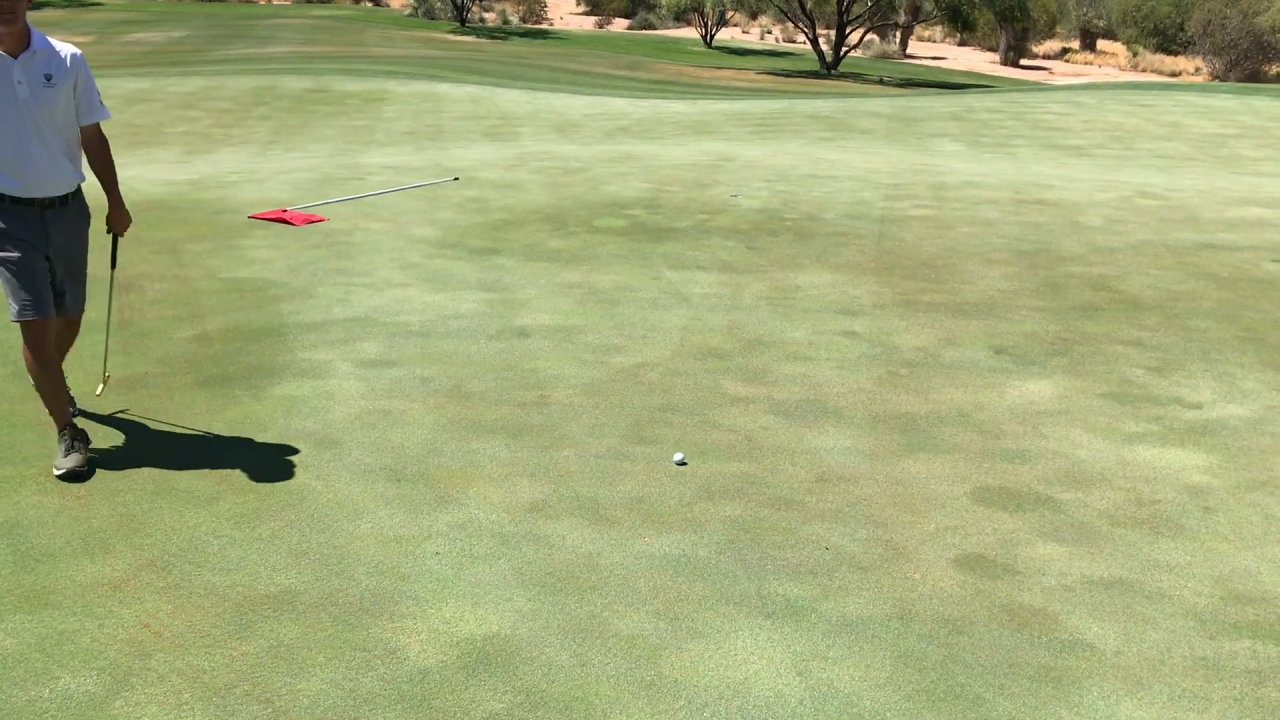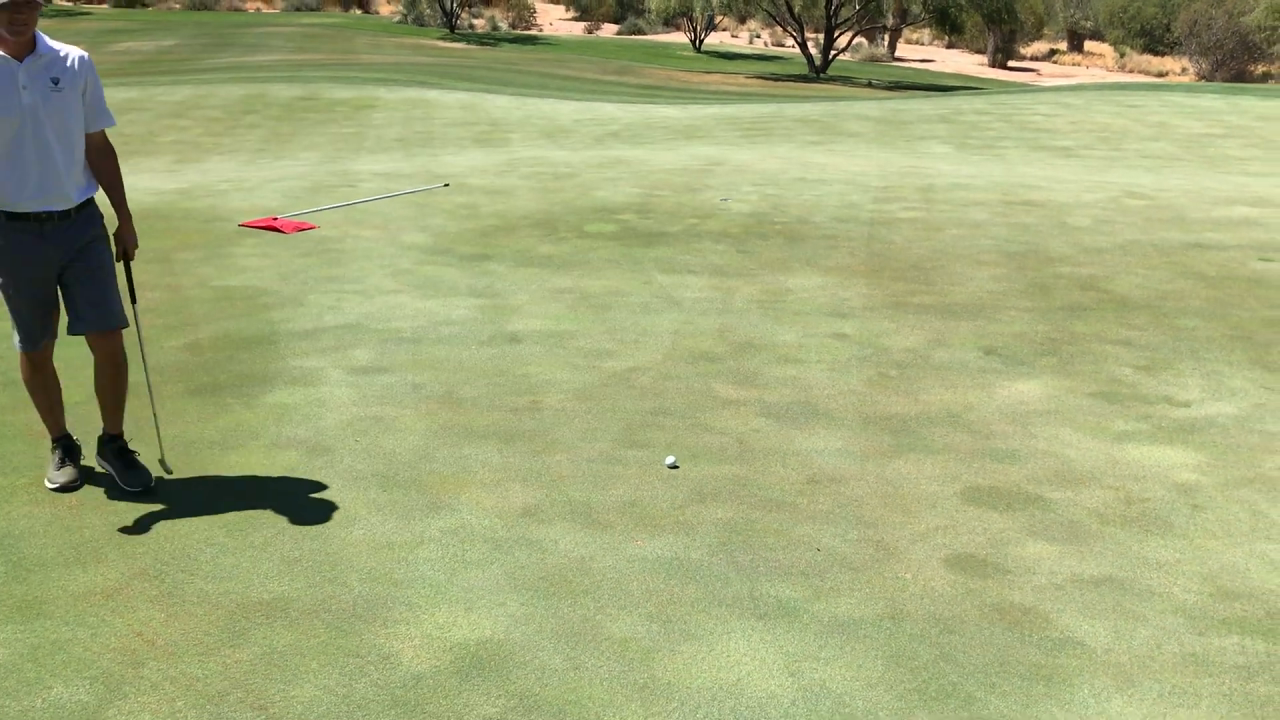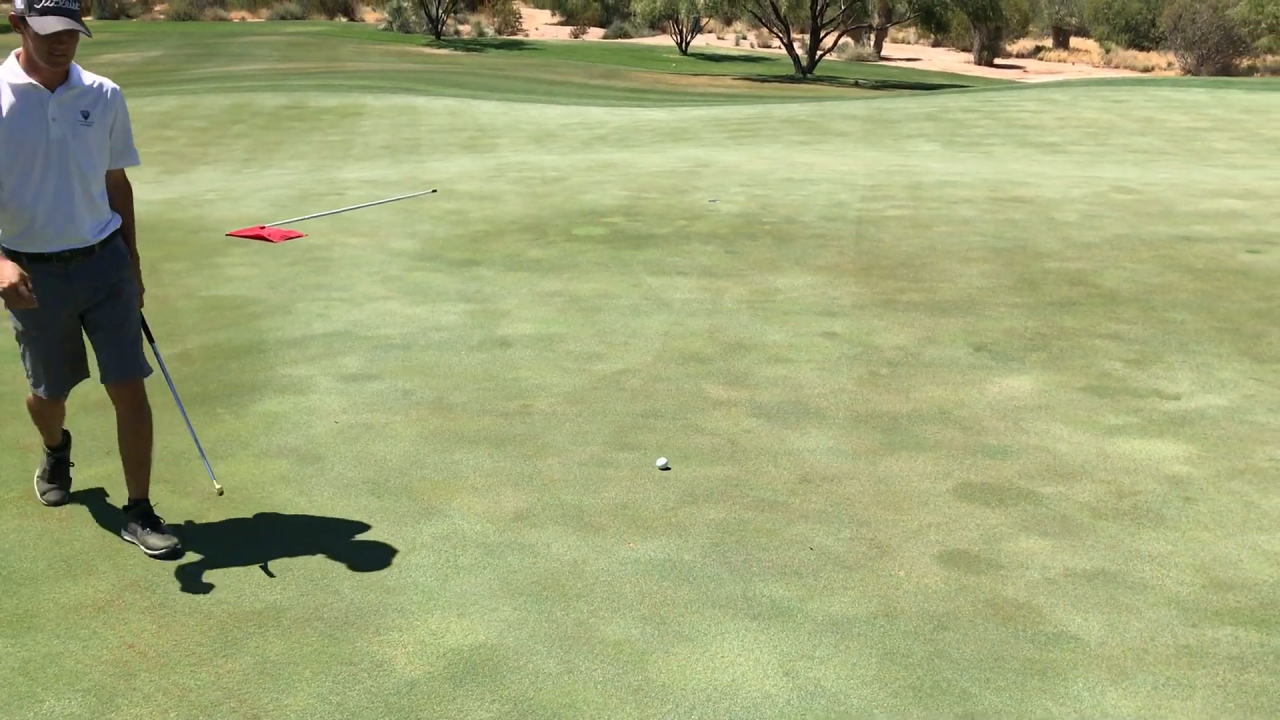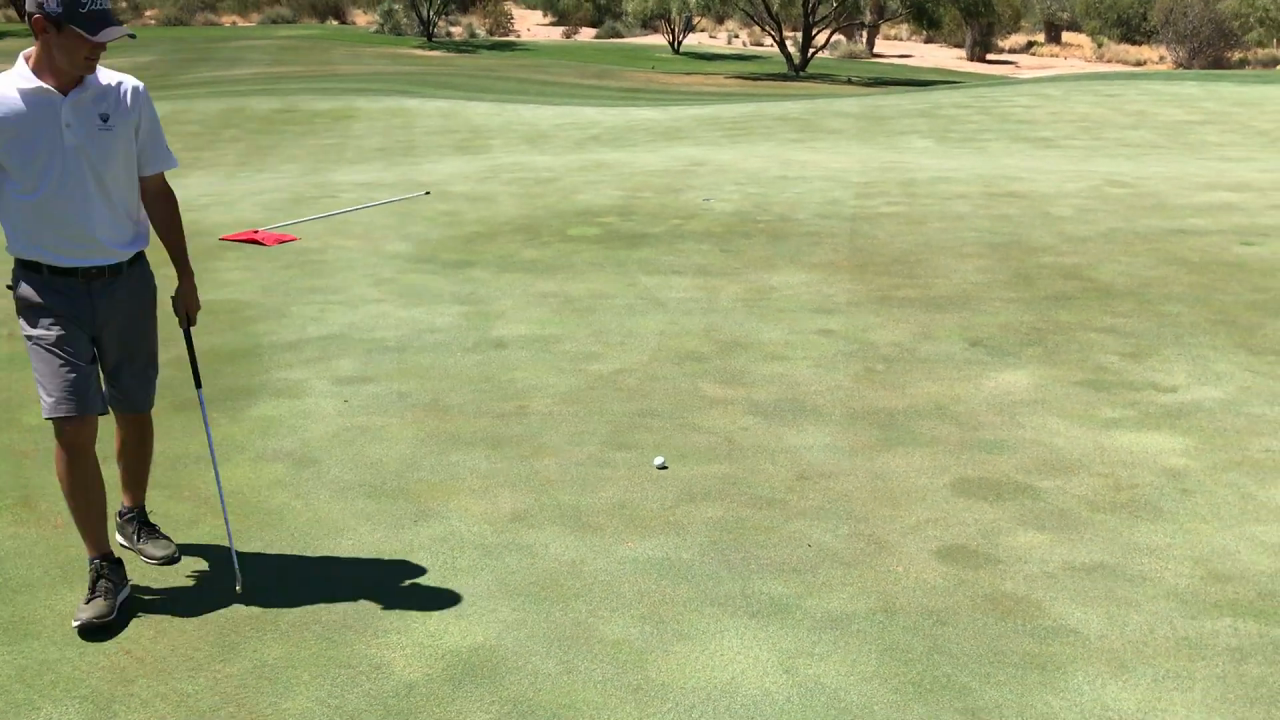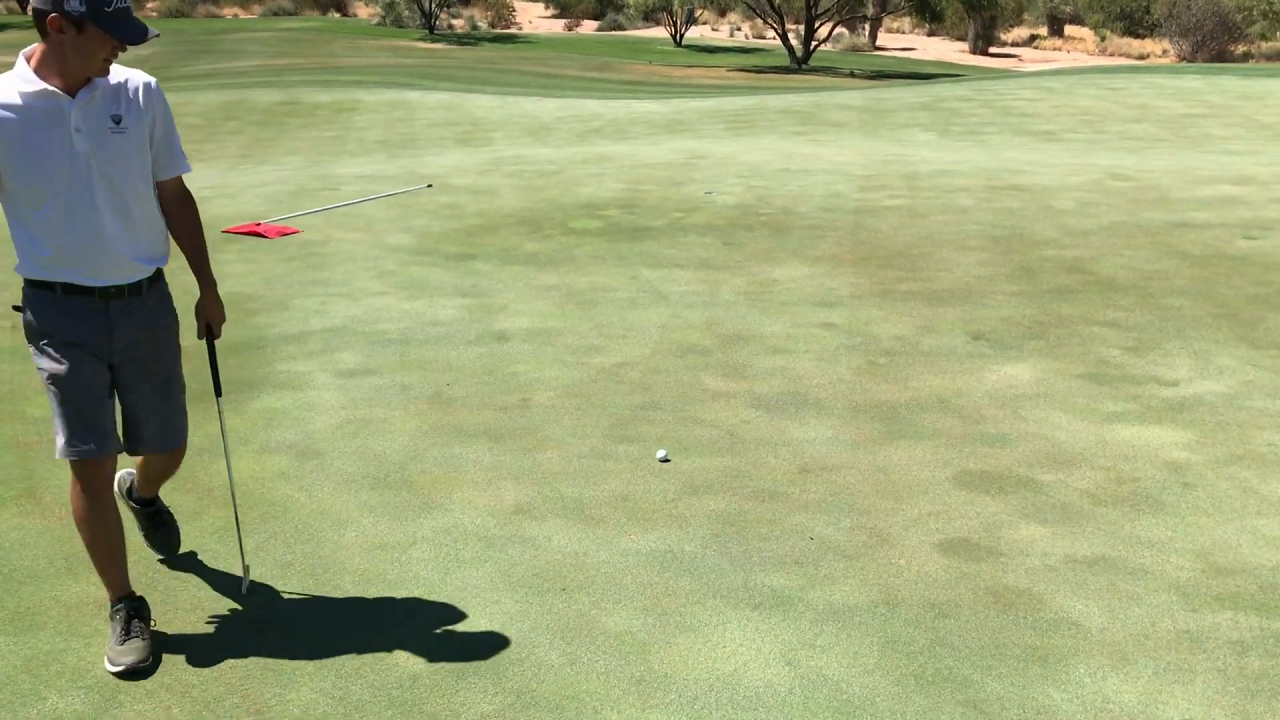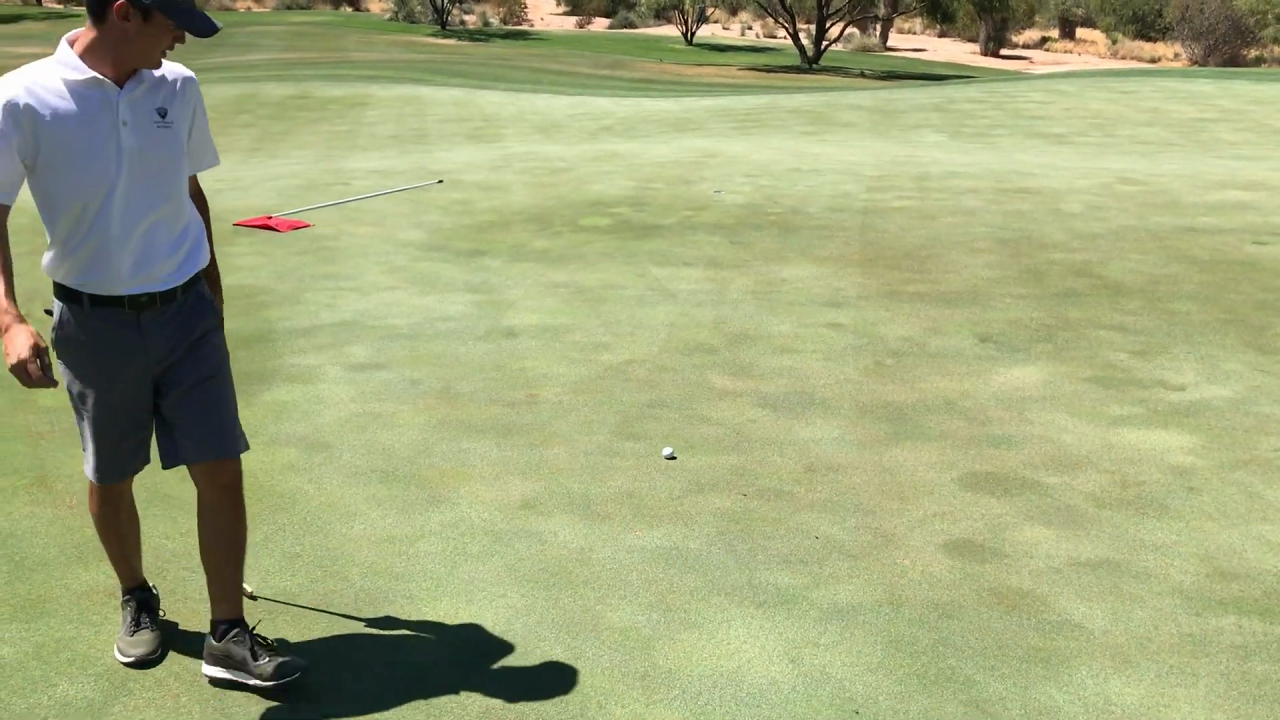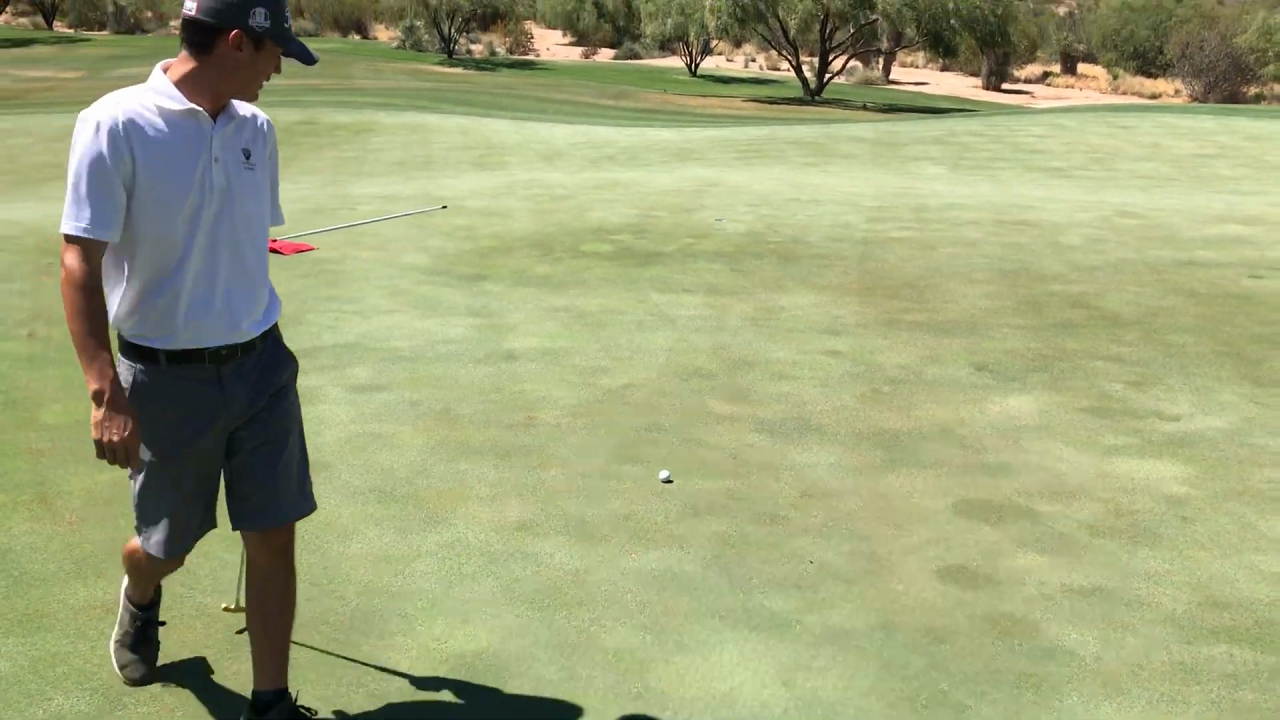
dt=0.3s
person 1, frame 1
left shoulder: (67, 59)
left elbow: (91, 136)
left wrist: (116, 201)
left hip: (67, 209)
left knee: (68, 315)
left ankle: (50, 382)
right ankle: (70, 435)
person 1, frame 2
left shoulder: (74, 64)
left elbow: (98, 147)
left wrist: (124, 220)
left hip: (80, 225)
left knee: (109, 339)
left ankle: (114, 444)
right ankle: (62, 446)
person 1, frame 3
left shoulder: (104, 96)
left wrist: (133, 262)
left hip: (104, 263)
left knee: (129, 388)
right knee: (48, 393)
left ankle: (138, 510)
right ankle: (56, 449)
person 1, frame 4
left shoulder: (127, 95)
left elbow: (155, 190)
left wrist: (185, 277)
left hip: (126, 281)
left knee: (133, 410)
right knee: (72, 429)
left ankle: (133, 515)
right ankle: (102, 570)
person 1, frame 5
left shoulder: (140, 94)
left elbow: (173, 195)
left wrist: (208, 287)
left hip: (145, 302)
right hip: (60, 314)
left knee: (166, 446)
right knee: (90, 464)
left ankle: (142, 492)
right ankle: (125, 608)
person 1, frame 6
left shoulder: (180, 89)
left wrist: (210, 278)
left hip: (187, 312)
right hip: (95, 321)
left knee: (220, 470)
right knee: (110, 477)
left ankle: (230, 636)
right ankle: (137, 601)
person 1, frame 7
left shoulder: (256, 130)
right shoulder: (113, 126)
right elbow: (80, 263)
right wrist: (106, 390)
left hip: (262, 368)
right hip: (166, 377)
left knee: (273, 534)
right knee: (167, 546)
right ankle: (140, 600)
